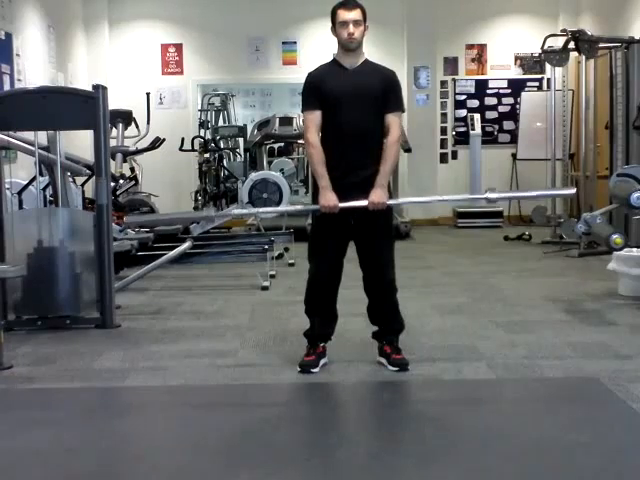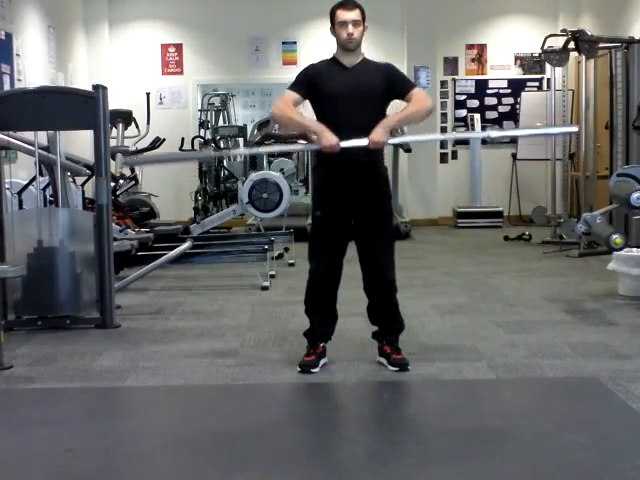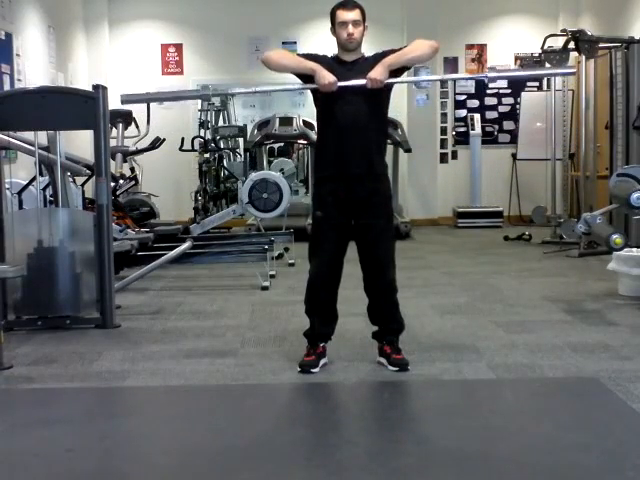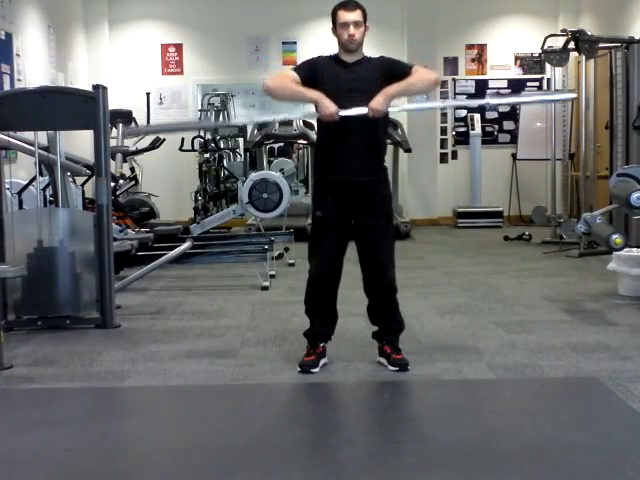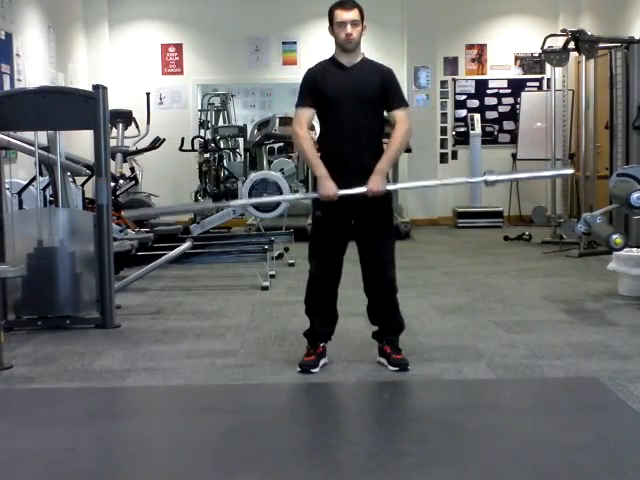
dt=0.7s
person 1, frame 1
left shoulder: (385, 77)
right shoulder: (318, 78)
left elbow: (394, 134)
right elbow: (311, 136)
left wrist: (381, 185)
right wrist: (324, 188)
left hip: (374, 191)
right hip: (330, 191)
left knee: (381, 272)
right knee: (322, 272)
left ankle: (388, 342)
right ankle: (317, 343)
person 1, frame 2
left shoulder: (383, 72)
right shoulder: (316, 73)
left elbow: (425, 103)
right elbow: (280, 110)
left wrist: (388, 123)
right wrist: (317, 129)
left hip: (373, 186)
right hip: (329, 187)
left knee: (380, 270)
right knee: (322, 270)
left ankle: (388, 342)
right ankle: (317, 343)
person 1, frame 3
left shoulder: (382, 61)
right shoulder: (318, 63)
left elbow: (430, 46)
right elbow: (269, 57)
left wrist: (387, 64)
right wrist: (315, 70)
left hip: (373, 183)
right hip: (330, 184)
left knee: (381, 269)
right knee: (323, 269)
left ankle: (389, 342)
right ankle: (317, 343)
person 1, frame 4
left shoulder: (383, 67)
right shoulder: (319, 67)
left elbow: (431, 78)
right elbow: (272, 84)
left wrist: (389, 93)
right wrist: (315, 96)
left hip: (372, 184)
right hip: (329, 185)
left knee: (380, 268)
right knee: (322, 269)
left ankle: (388, 342)
right ankle: (317, 343)
person 1, frame 5
left shoulder: (382, 74)
right shoulder: (317, 75)
left elbow: (402, 126)
right elbow: (300, 129)
left wrist: (381, 172)
right wrist: (322, 176)
left hip: (374, 188)
right hip: (329, 188)
left knee: (381, 270)
right knee: (323, 271)
left ankle: (388, 342)
right ankle: (317, 343)
